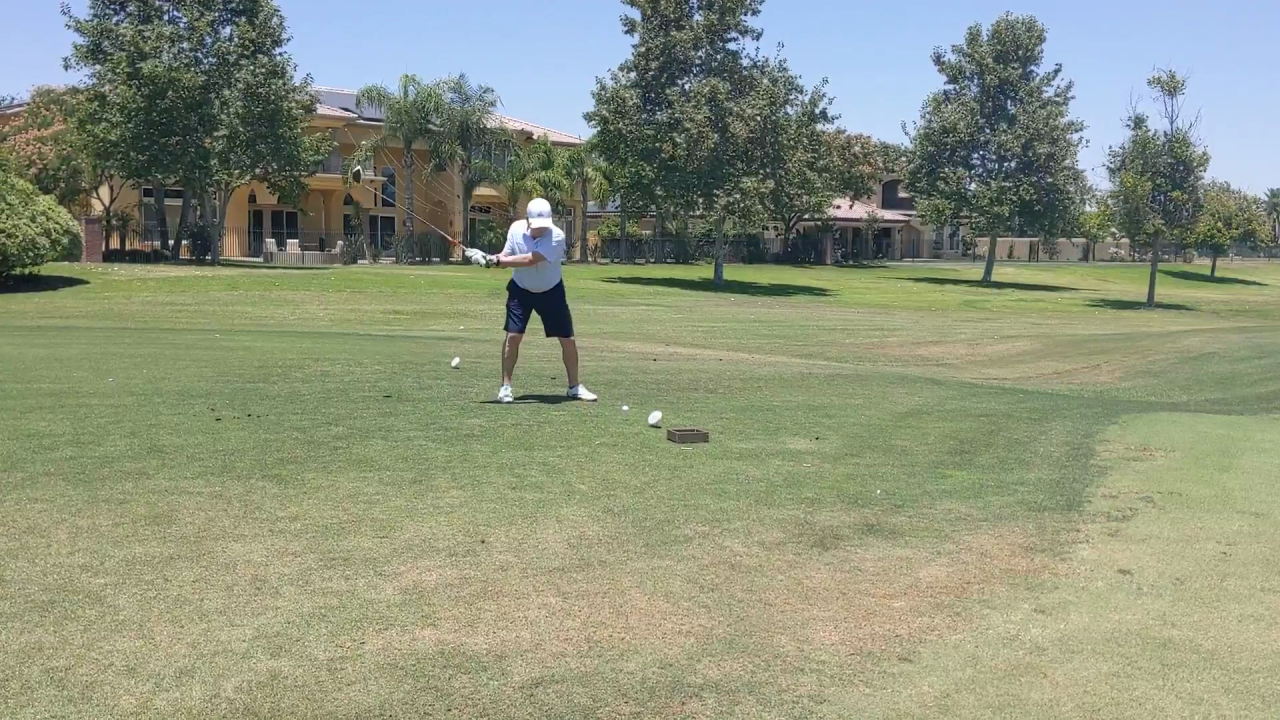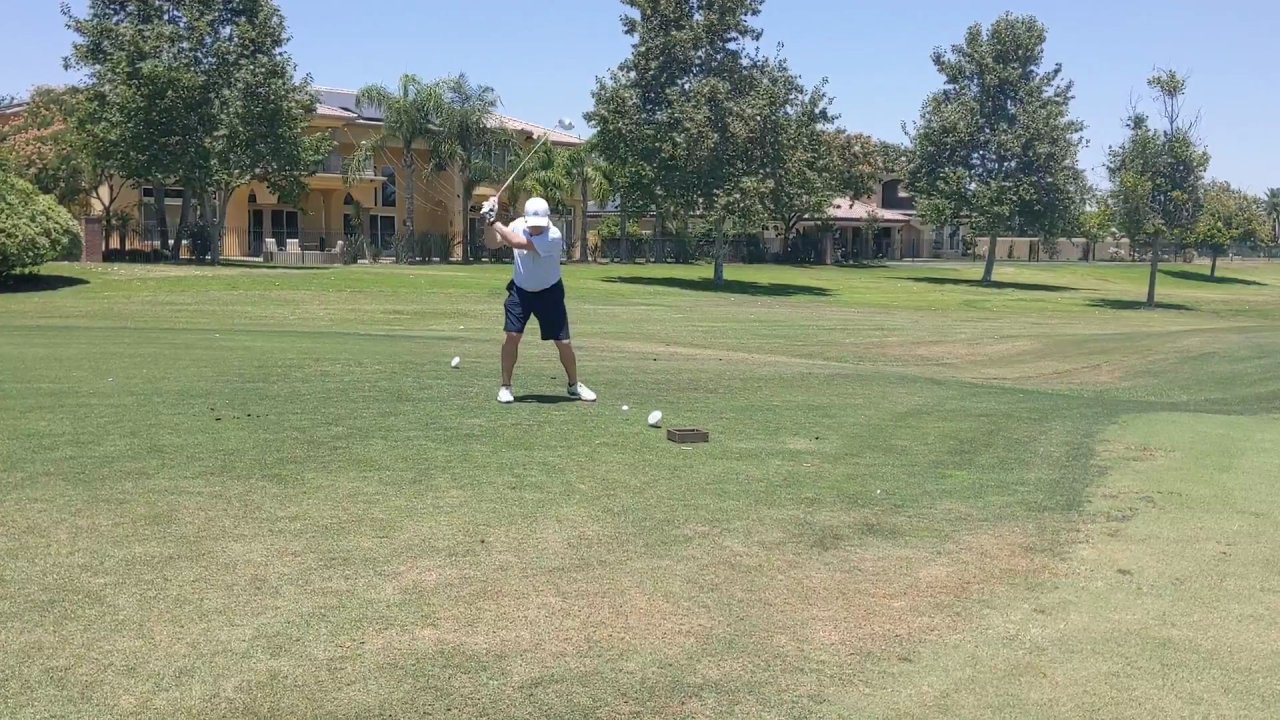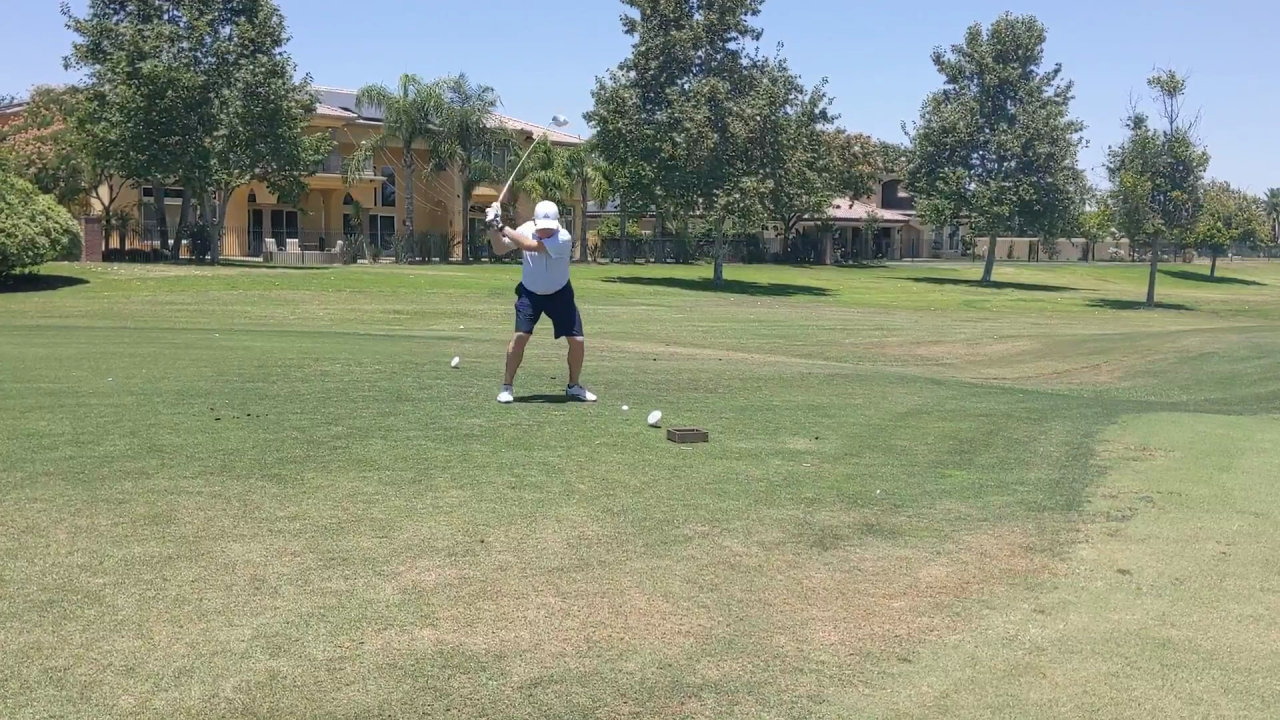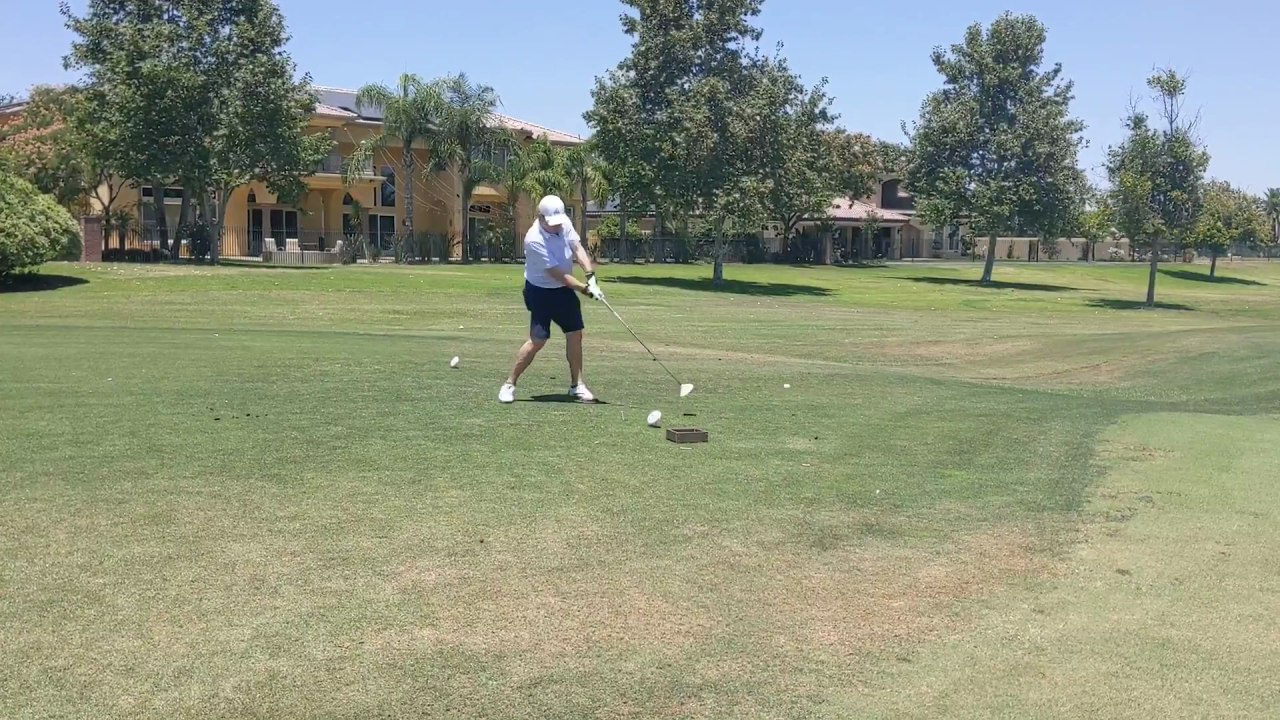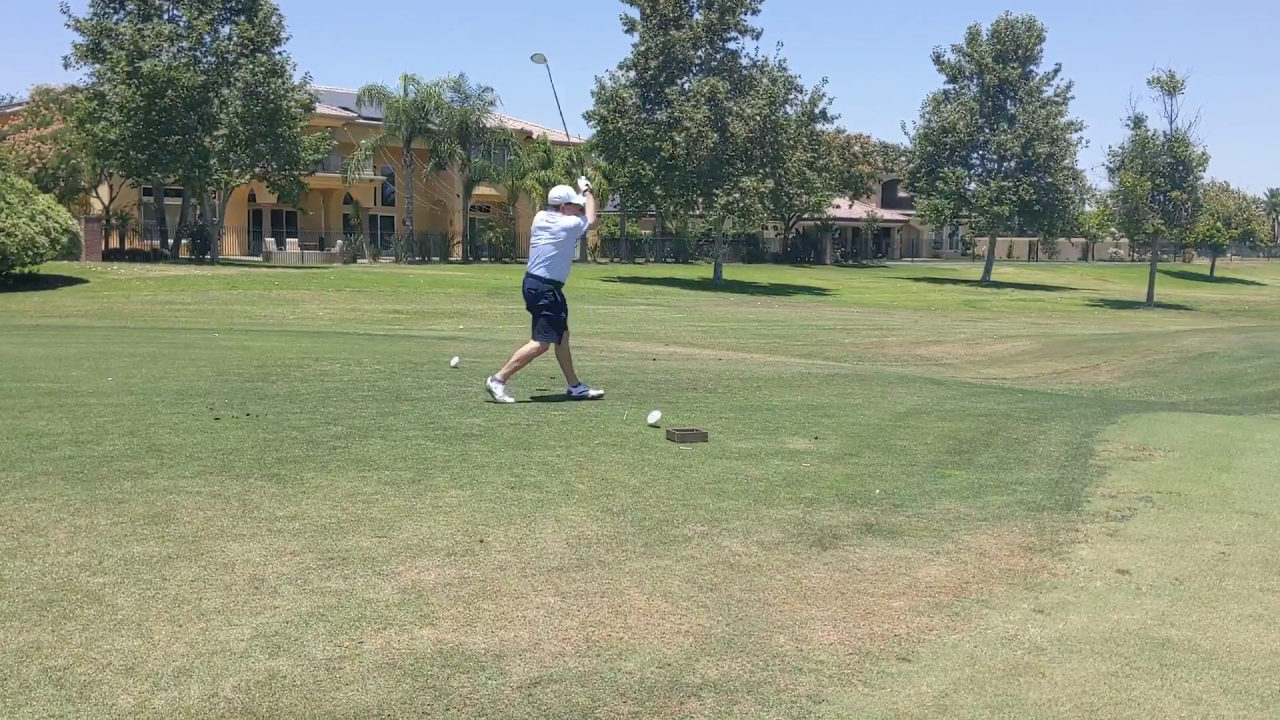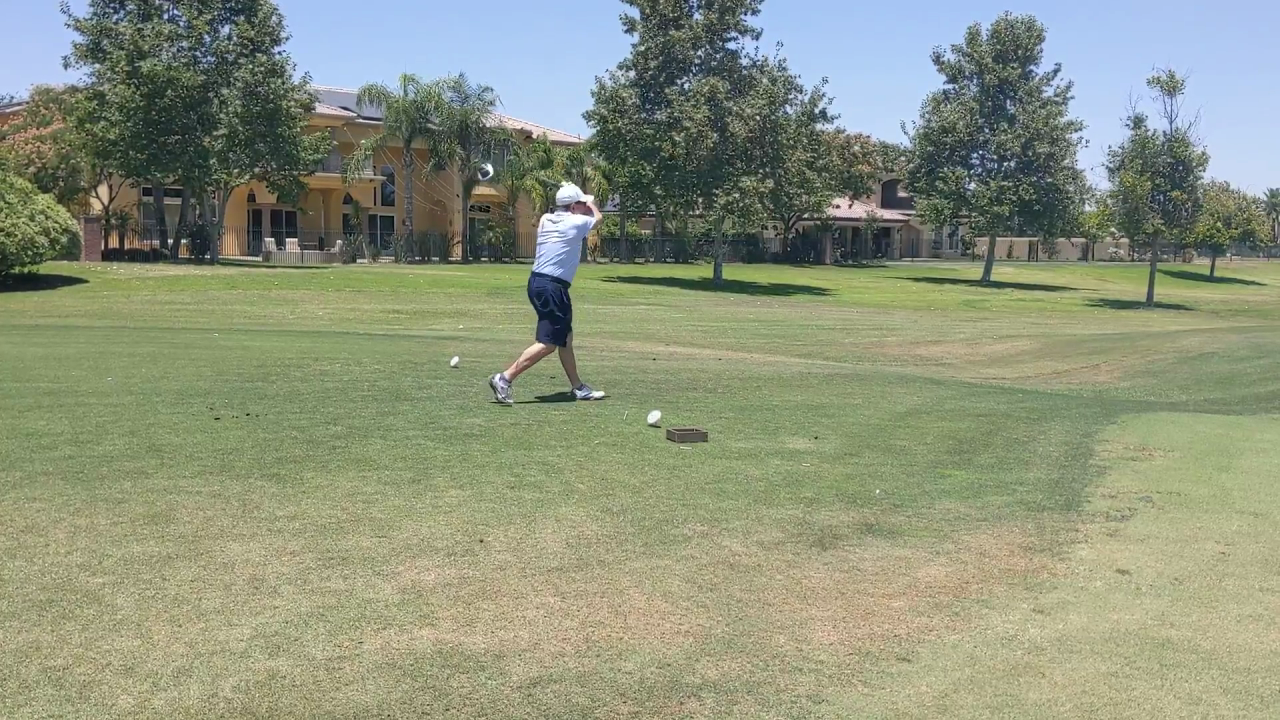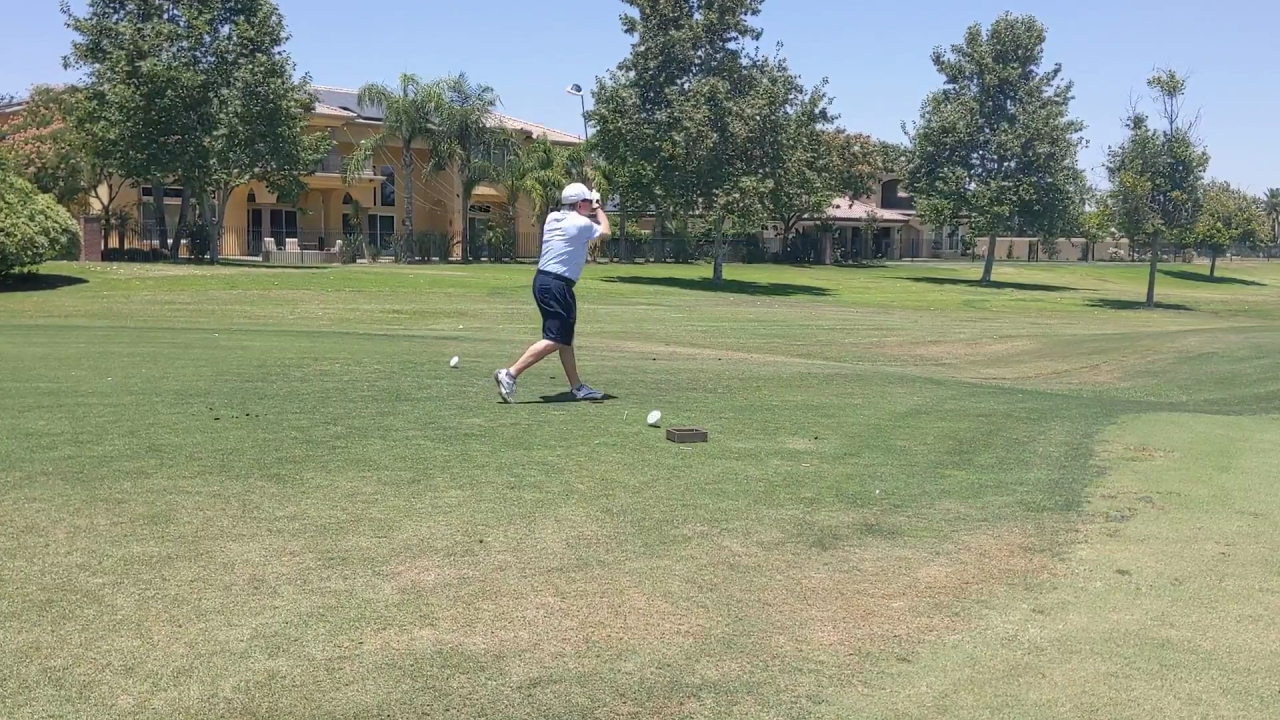
dt=0.2s
person 1, frame 1
left shoulder: (557, 237)
right shoulder: (516, 229)
left elbow: (529, 260)
right elbow: (506, 257)
left wrist: (494, 260)
right wrist: (488, 259)
left hip: (551, 291)
right hip: (521, 290)
left knee: (568, 339)
right knee: (513, 336)
left ankle: (574, 386)
right ankle: (505, 386)
person 1, frame 2
left shoulder: (553, 236)
right shoulder: (518, 225)
left elbow: (515, 242)
right elbow: (493, 244)
left wrist: (492, 222)
right wrist: (490, 218)
left hip: (549, 293)
right hip: (520, 291)
left knee: (563, 343)
right knee: (511, 336)
left ankle: (574, 385)
right ankle: (505, 386)
person 1, frame 3
left shoulder: (563, 238)
right shoulder: (526, 229)
left elbow: (529, 245)
right elbow: (499, 249)
left wrist: (502, 227)
right wrist: (494, 226)
left hip: (559, 294)
right hip: (530, 293)
left knee: (577, 341)
right knee: (520, 336)
left ankle: (574, 386)
right ankle: (507, 386)
person 1, frame 4
left shoulder: (565, 225)
right shoulder: (533, 239)
left elbow: (579, 251)
right elbow: (559, 274)
left wrist: (590, 276)
right wrist: (585, 288)
left hip: (563, 291)
right hip: (539, 293)
left knee: (575, 334)
right knee: (538, 340)
left ankle: (577, 385)
right ankle: (510, 384)
person 1, frame 5
left shoulder: (541, 218)
right shoulder: (567, 226)
right elbow: (590, 217)
left wrist: (580, 195)
right wrist: (587, 191)
left hip: (538, 285)
right hip: (544, 289)
left knee: (561, 336)
right knee: (541, 343)
left ankle: (575, 386)
right ankle: (498, 380)
person 1, frame 6
left shoulder: (546, 220)
right shoulder: (576, 223)
right elbow: (597, 217)
right wrist: (588, 201)
left hip: (539, 283)
right hip: (551, 288)
left knee: (565, 337)
right knee: (547, 343)
left ankle: (578, 388)
right ankle: (504, 379)
person 1, frame 7
left shoulder: (553, 218)
right shoulder: (580, 224)
right elbow: (605, 231)
left wrist: (592, 209)
right wrist: (599, 208)
left hip: (545, 281)
right hip: (556, 286)
left knee: (566, 338)
right knee: (553, 340)
left ankle: (577, 387)
right ankle: (510, 374)
